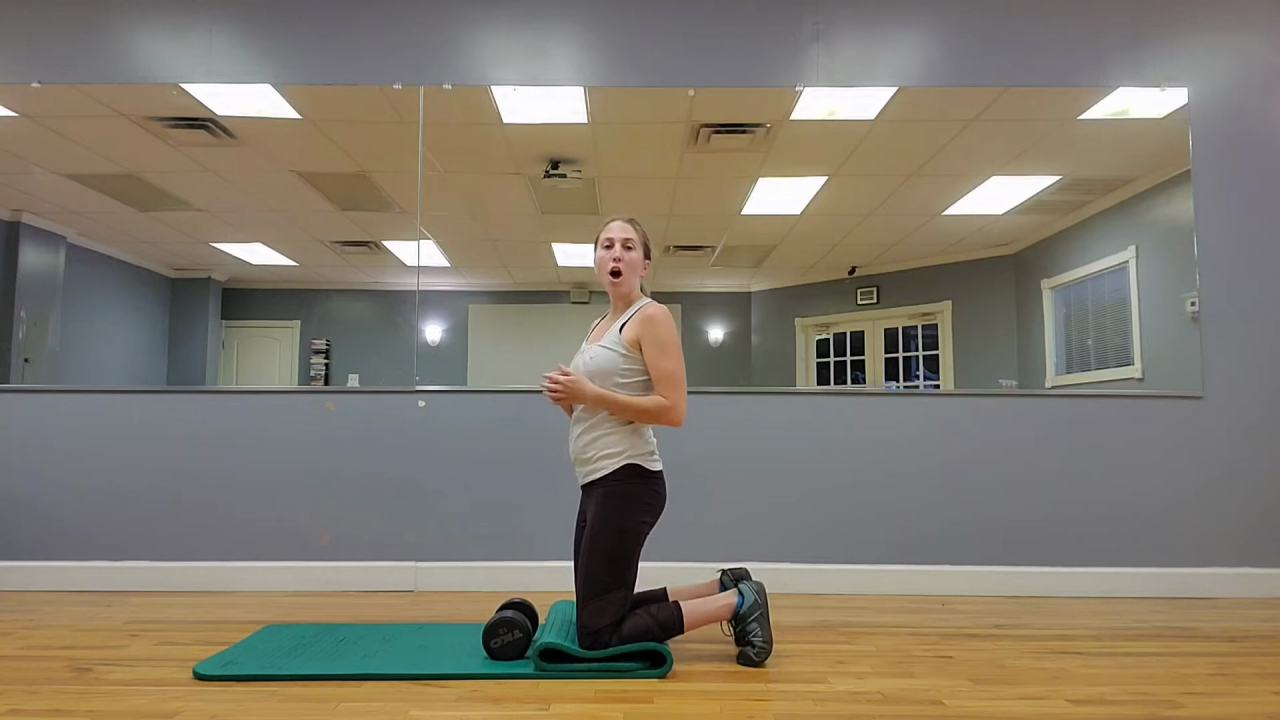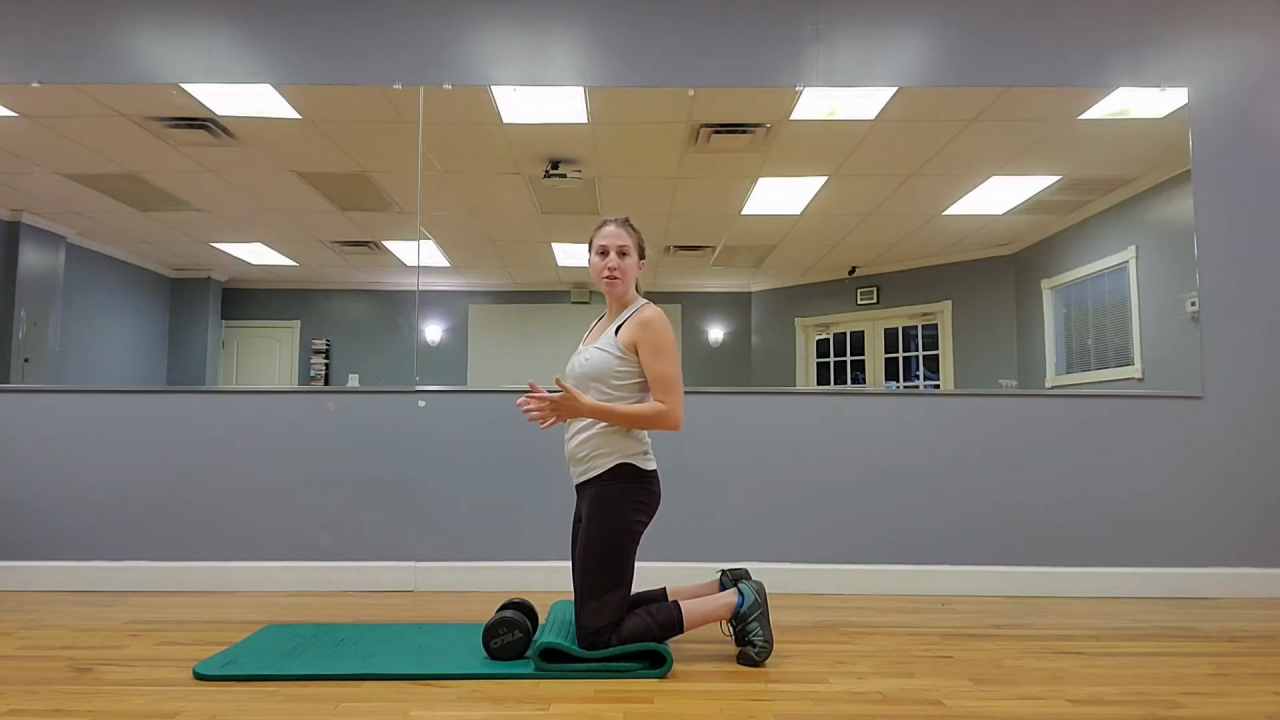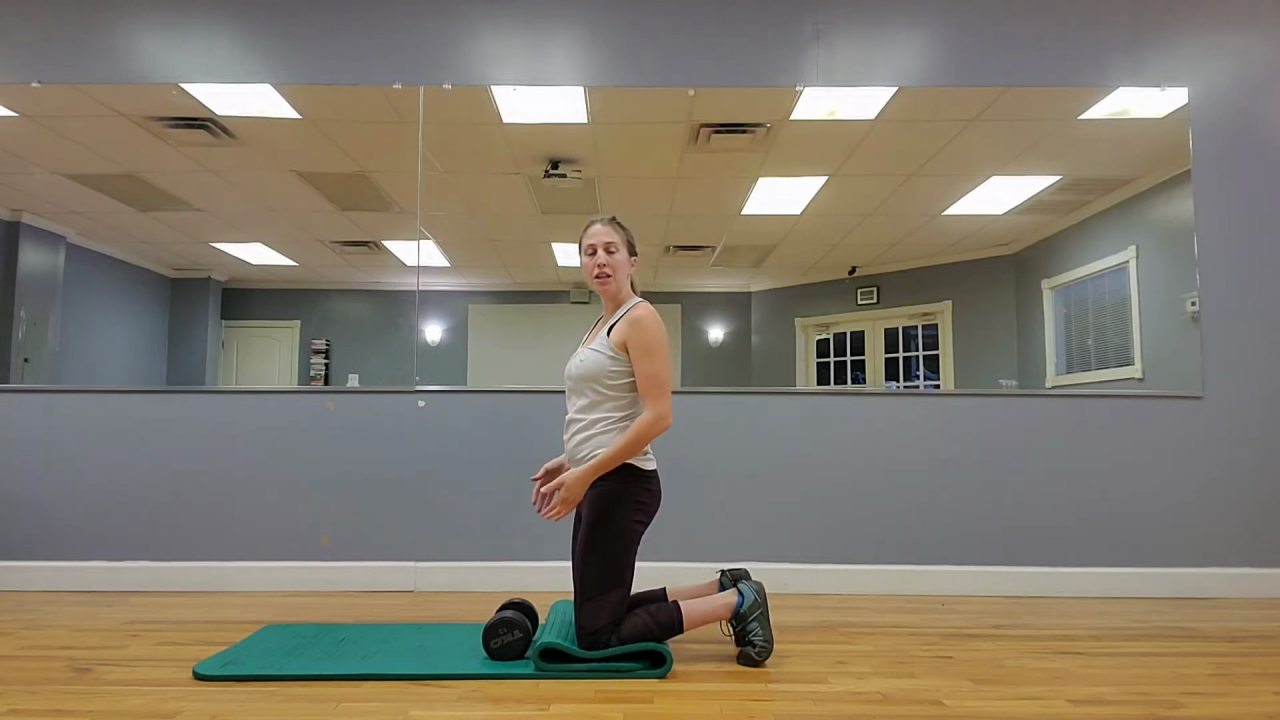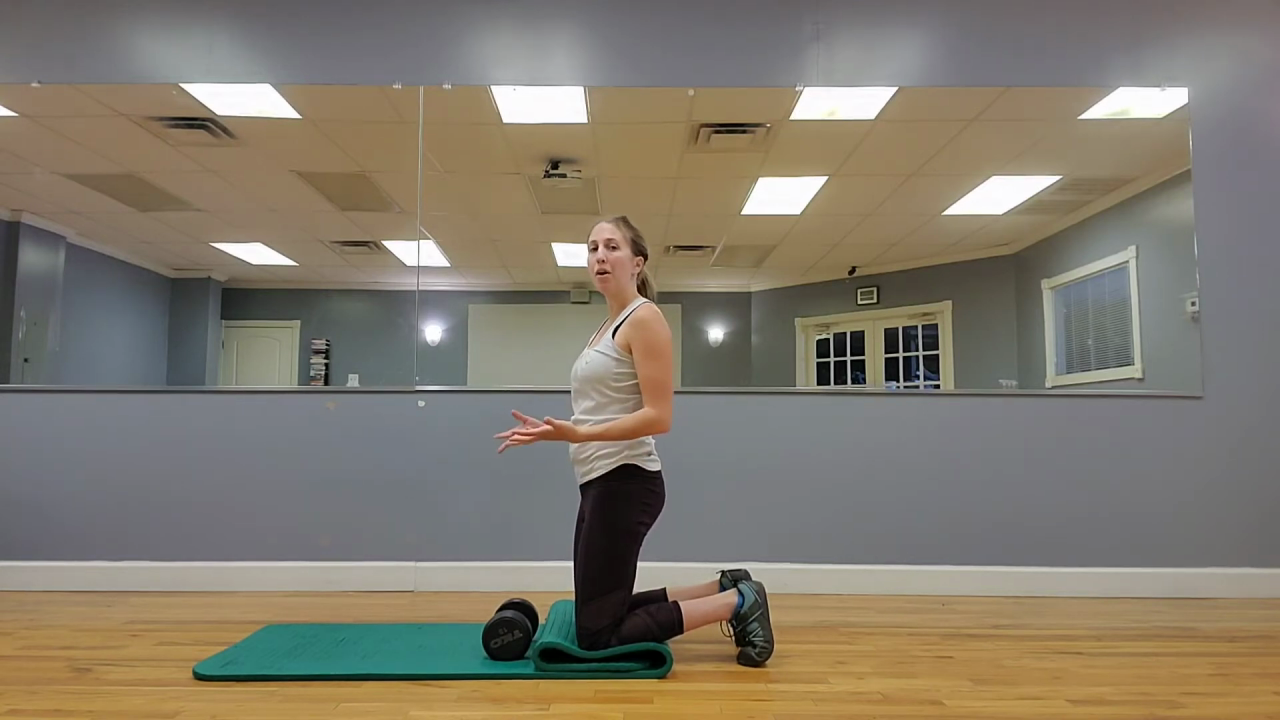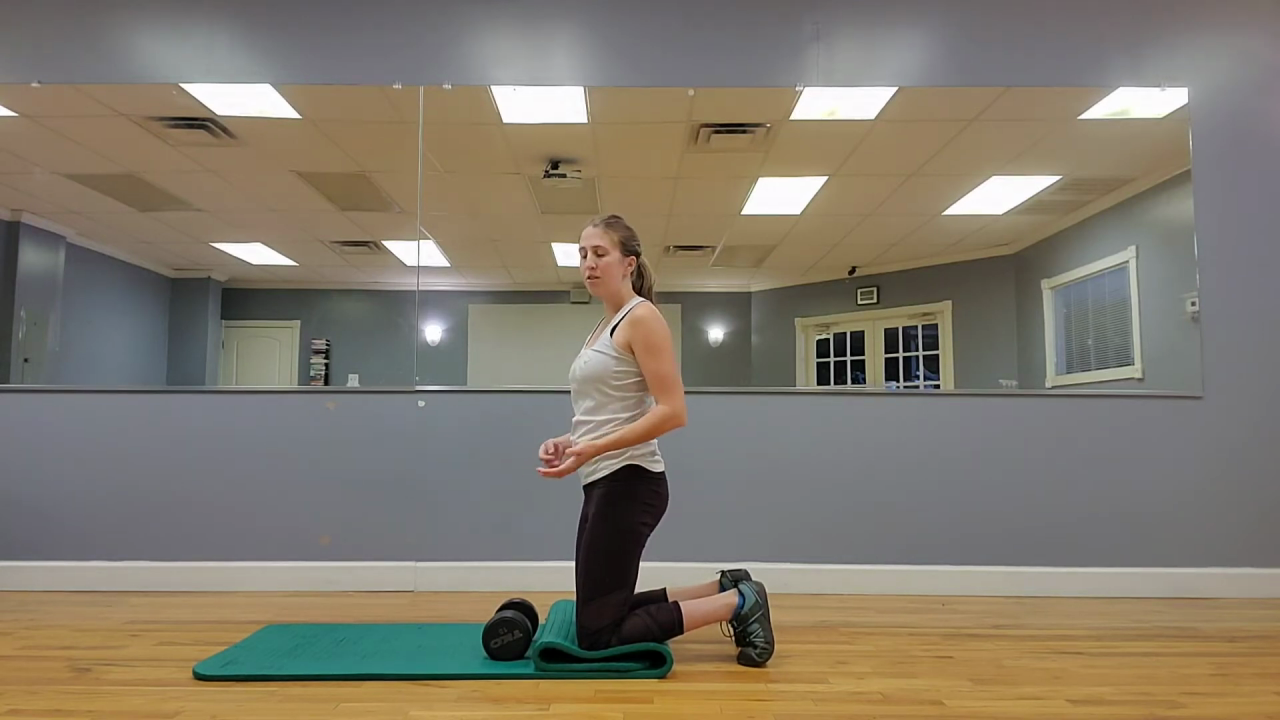
dt=1s
person 1, frame 1
left shoulder: (651, 317)
right shoulder: (600, 326)
left elbow: (672, 409)
left wrist: (592, 394)
right wrist: (567, 397)
left hip: (626, 483)
right hip: (600, 485)
left knee: (599, 634)
right knee: (604, 614)
left ankle: (737, 603)
right ankle: (725, 587)
person 1, frame 2
left shoulder: (647, 320)
right shoulder: (598, 326)
left elbow: (669, 413)
left wrist: (586, 408)
right wrist: (562, 409)
left hip: (620, 484)
right hip: (595, 485)
left knee: (598, 634)
right knee: (601, 614)
left ankle: (737, 601)
right ankle: (723, 588)
person 1, frame 3
left shoulder: (640, 318)
right shoulder: (601, 325)
left elbow: (657, 416)
left wrist: (584, 474)
right wrist: (567, 462)
left hip: (620, 485)
right hip: (601, 484)
left knee: (598, 634)
right knee: (603, 615)
left ankle: (736, 601)
right ankle: (724, 588)
person 1, frame 4
left shoulder: (644, 319)
right shoulder: (608, 327)
left elbow: (658, 417)
left wrist: (578, 435)
right wrist: (554, 430)
left hip: (624, 484)
right hip: (602, 486)
left knee: (597, 634)
right knee: (603, 614)
left ankle: (736, 602)
right ankle: (723, 589)
person 1, frame 5
left shoulder: (642, 318)
right shoulder: (604, 327)
left elbow: (672, 412)
left wrist: (593, 450)
right wrist: (570, 442)
left hip: (627, 485)
right hip: (604, 486)
left knee: (597, 634)
right knee: (605, 614)
left ankle: (737, 603)
right ankle: (725, 589)
